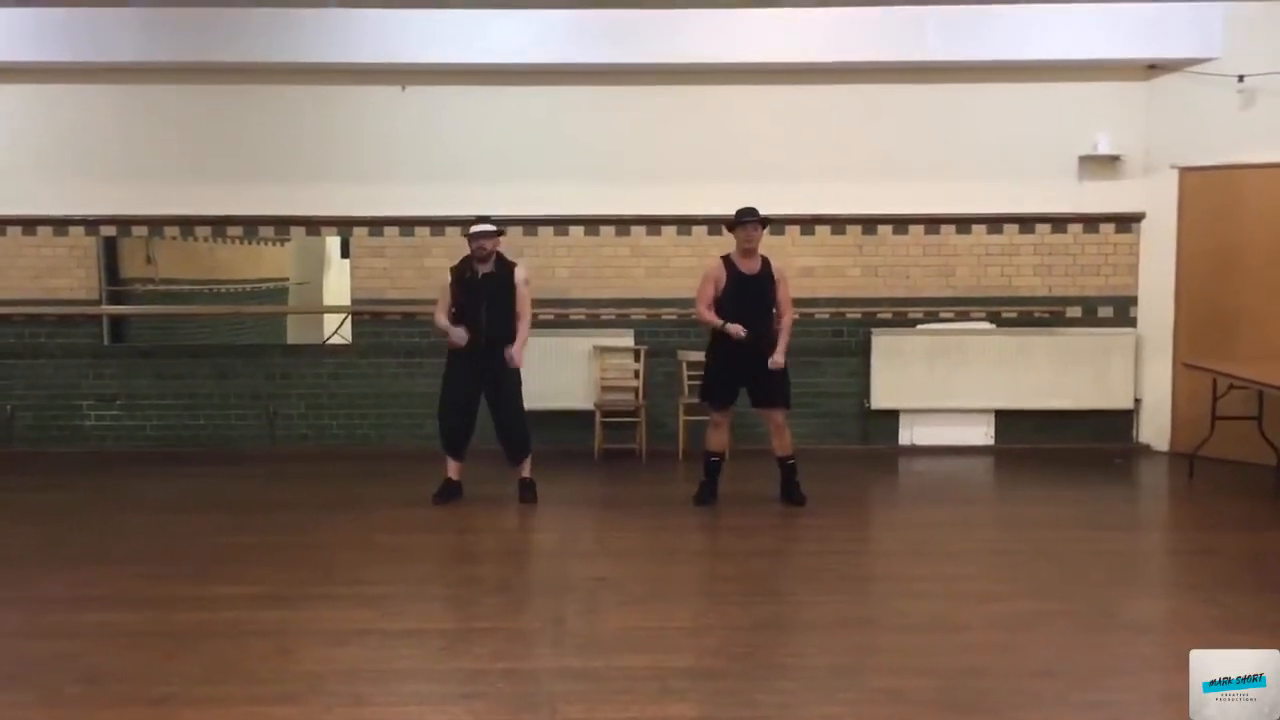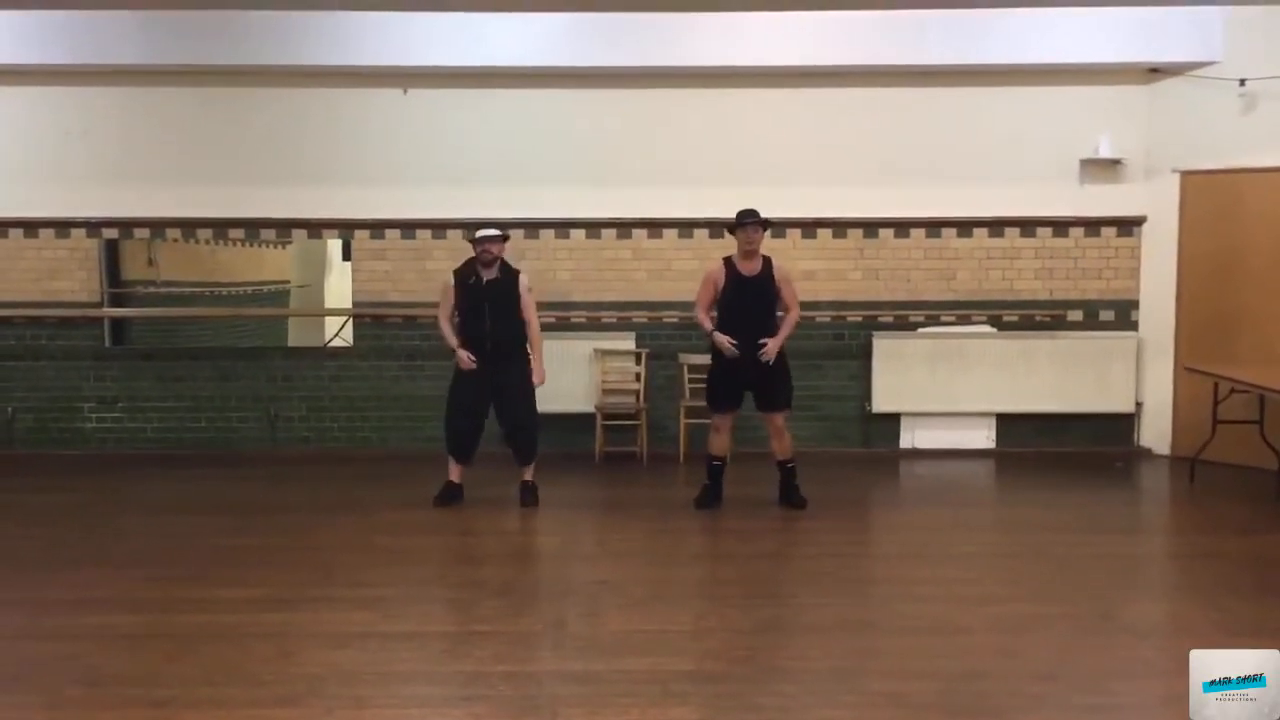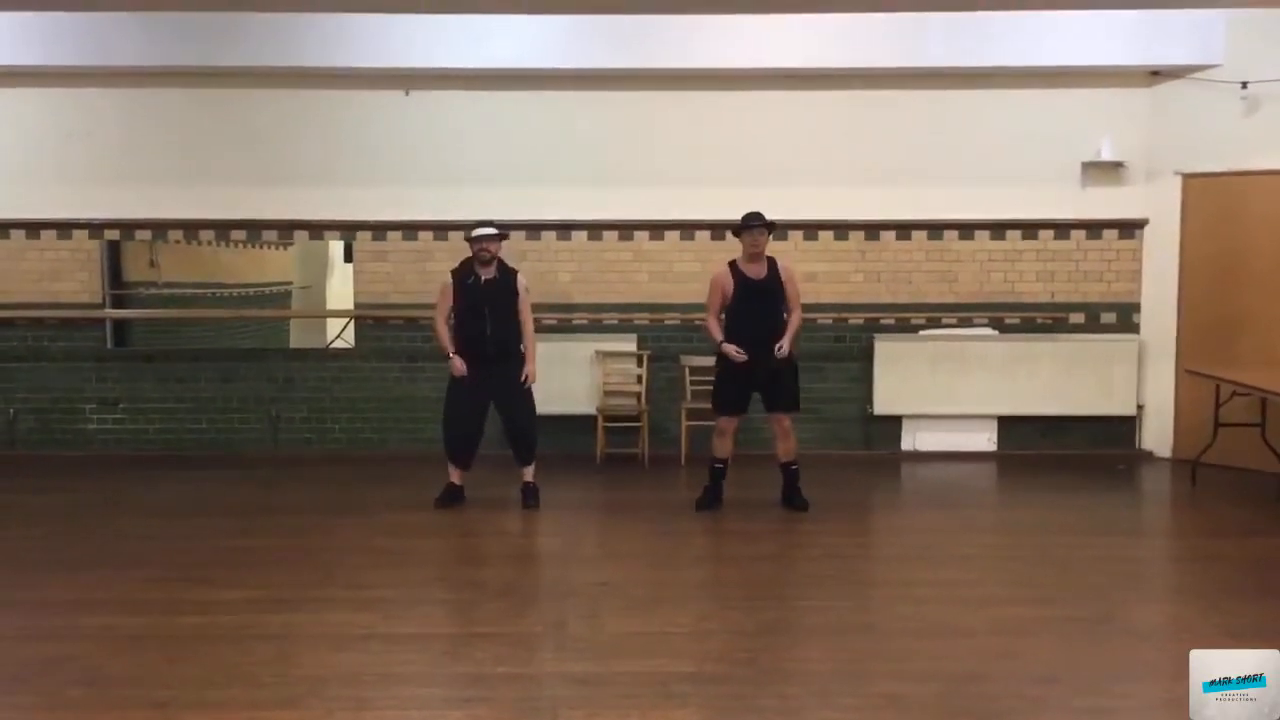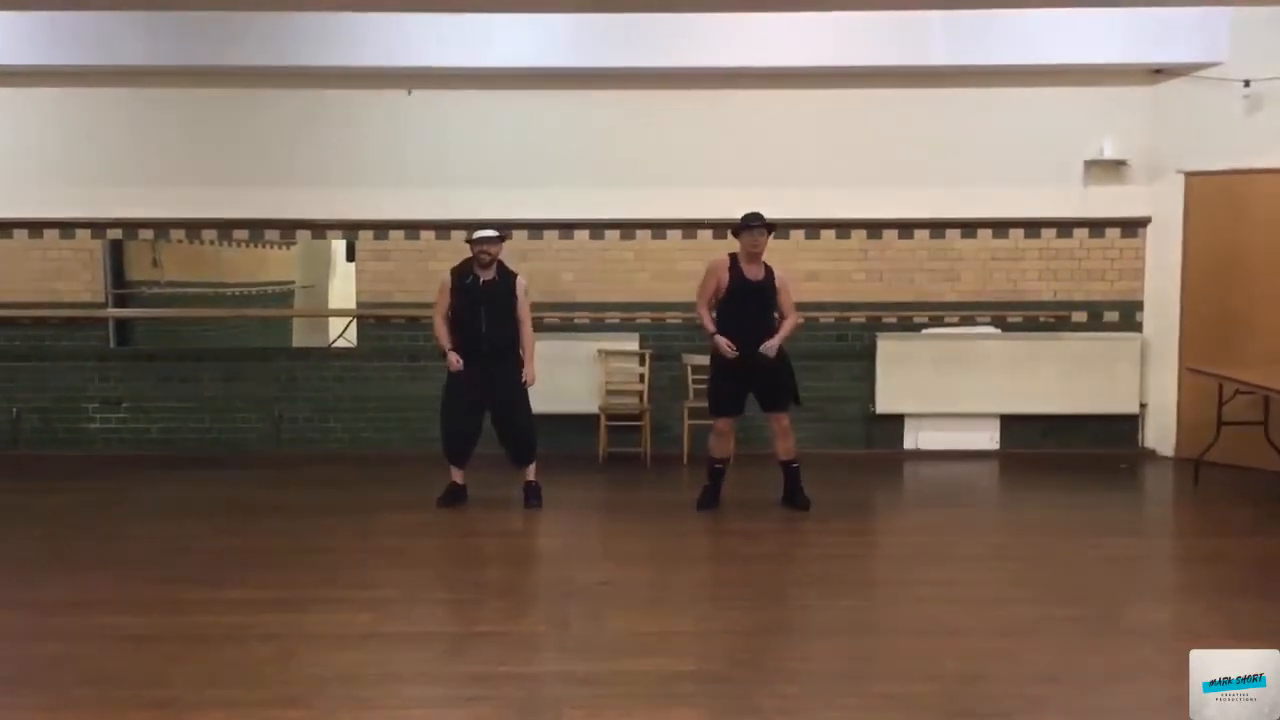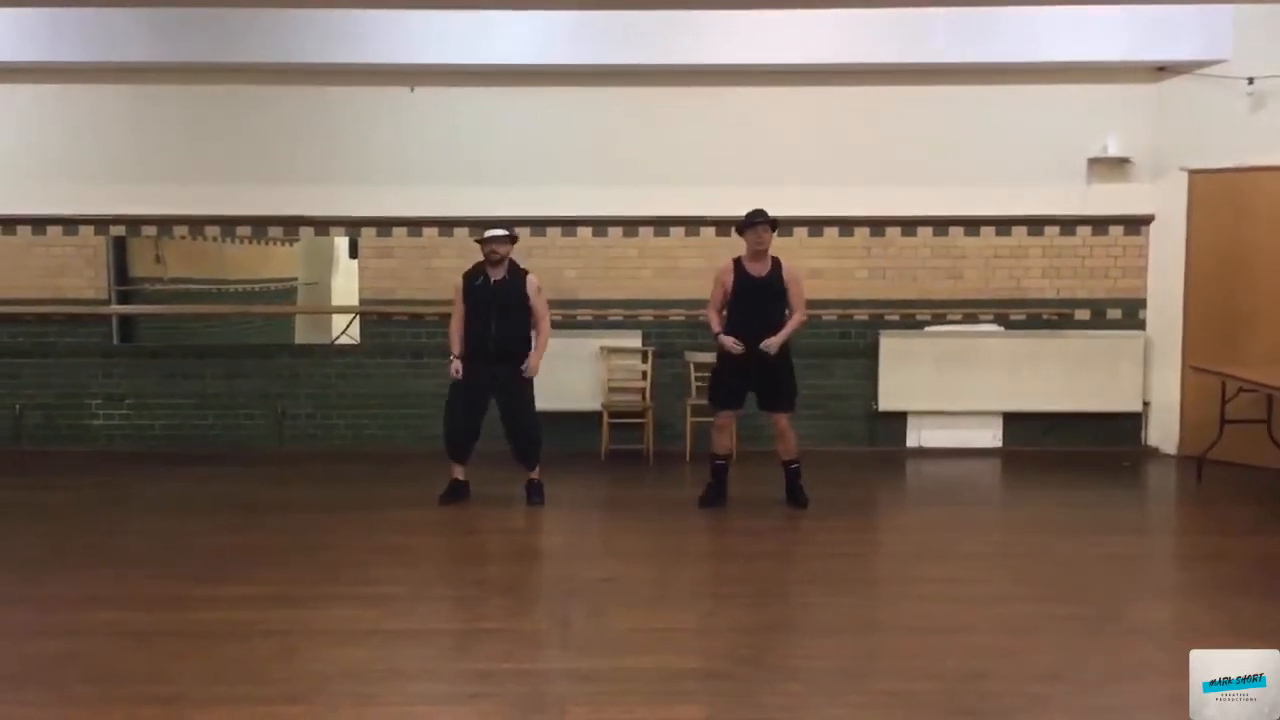
dt=0.4s
person 1, frame 1
left shoulder: (773, 271)
right shoulder: (718, 269)
left elbow: (786, 312)
right elbow: (701, 309)
left wrist: (780, 350)
right wrist: (724, 326)
left hip: (764, 355)
right hip: (725, 354)
left knee: (777, 419)
right knee: (718, 418)
left ankle: (790, 484)
right ankle: (709, 483)
person 1, frame 2
left shoulder: (776, 271)
right shoulder: (719, 271)
left elbow: (793, 310)
right elbow: (701, 310)
left wrist: (778, 340)
right wrist: (714, 334)
left hip: (767, 356)
right hip: (729, 356)
left knee: (777, 422)
right knee: (721, 421)
left ankle: (789, 487)
right ankle: (713, 487)
person 1, frame 3
left shoulder: (782, 271)
right shoulder: (725, 275)
left elbow: (795, 310)
right elbow: (712, 316)
left wrist: (787, 339)
right wrist: (723, 344)
left hip: (776, 358)
right hip: (736, 359)
left knee: (783, 424)
right knee: (725, 424)
left ankle: (791, 490)
right ankle: (714, 489)
person 1, frame 4
left shoulder: (774, 276)
right shoulder: (720, 266)
left elbow: (790, 315)
right elbow: (702, 305)
left wrist: (778, 338)
right wrist: (714, 335)
left hip: (768, 357)
right hip: (730, 357)
left knee: (782, 423)
right knee: (723, 425)
left ankle: (793, 489)
right ankle: (712, 488)
person 1, frame 5
left shoulder: (785, 271)
right shoulder: (728, 271)
left elbow: (799, 312)
right elbow: (713, 309)
left wrist: (780, 337)
right wrist: (719, 335)
left hip: (773, 355)
right hip: (735, 354)
left knee: (781, 422)
right knee: (723, 420)
left ankle: (794, 486)
right ankle: (717, 486)
person 2, frame 1
left shoulder: (514, 272)
right shoulder: (455, 274)
left elbow: (525, 313)
right elbow: (439, 313)
left wrist: (518, 346)
right wrist: (450, 329)
left hip: (501, 359)
right hip: (462, 359)
left knee: (512, 419)
right knee: (453, 418)
left ankle: (526, 479)
right ankle: (452, 481)
person 2, frame 2
left shoulder: (517, 280)
right shoulder: (457, 279)
left elbow: (531, 322)
right elbow: (444, 317)
left wrist: (538, 362)
right wrist: (457, 349)
left hip: (513, 364)
right hip: (473, 363)
left knee: (522, 423)
right knee: (460, 423)
left ankle: (528, 483)
right ankle: (454, 484)
person 2, frame 3
left shoulder: (515, 279)
right shoulder: (455, 280)
left elbow: (526, 322)
right elbow: (441, 320)
left wrist: (530, 362)
right wrist: (452, 355)
left hip: (509, 366)
right hip: (469, 366)
left knee: (522, 424)
right knee: (459, 425)
left ankle: (529, 484)
right ankle: (455, 486)
person 2, frame 4
left shoulder: (514, 282)
right shoulder: (454, 279)
left elbow: (525, 324)
right elbow: (440, 318)
left wrist: (529, 363)
right wrist: (449, 351)
left hip: (506, 366)
right hip: (466, 365)
left knee: (518, 424)
right knee: (456, 425)
left ankle: (531, 483)
right ankle: (457, 485)
person 2, frame 5
left shoulder: (527, 281)
right shoulder: (467, 281)
left elbow: (543, 321)
right elbow: (457, 321)
left wrist: (536, 356)
right wrist: (455, 356)
left hip: (514, 366)
right hip: (474, 364)
left knee: (523, 423)
right knee: (457, 422)
left ankle: (534, 481)
right ankle: (458, 482)
